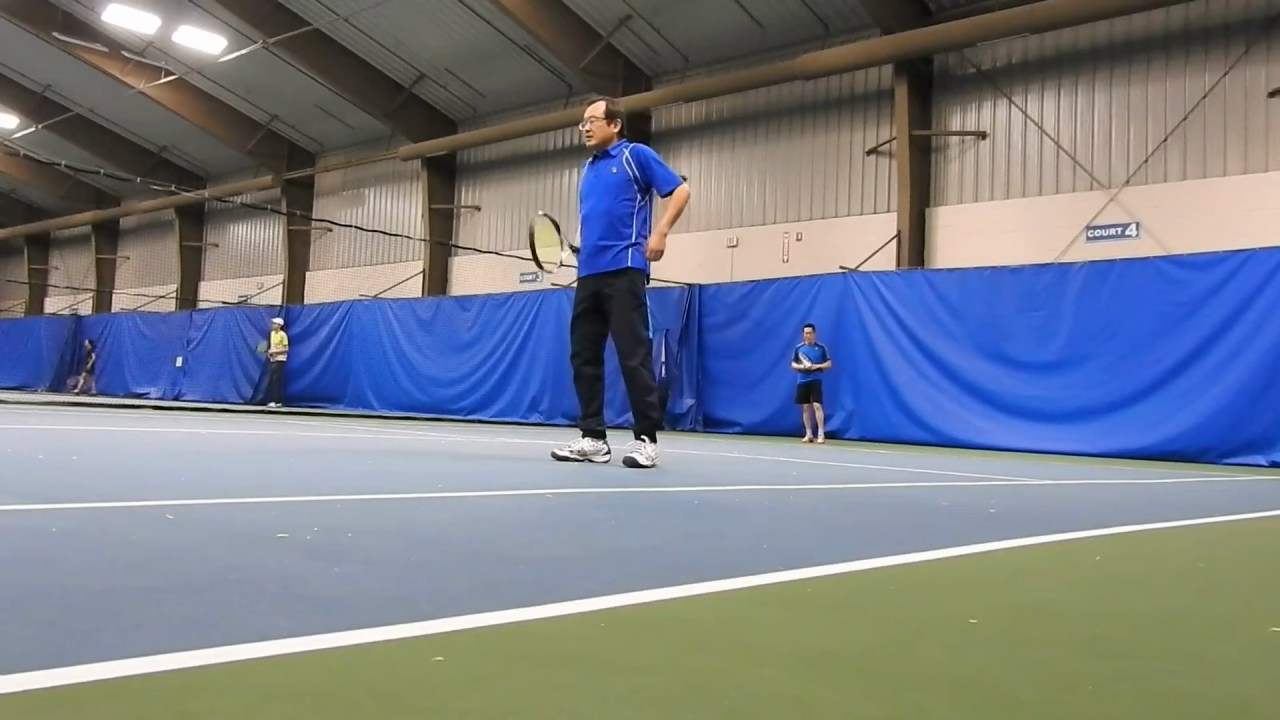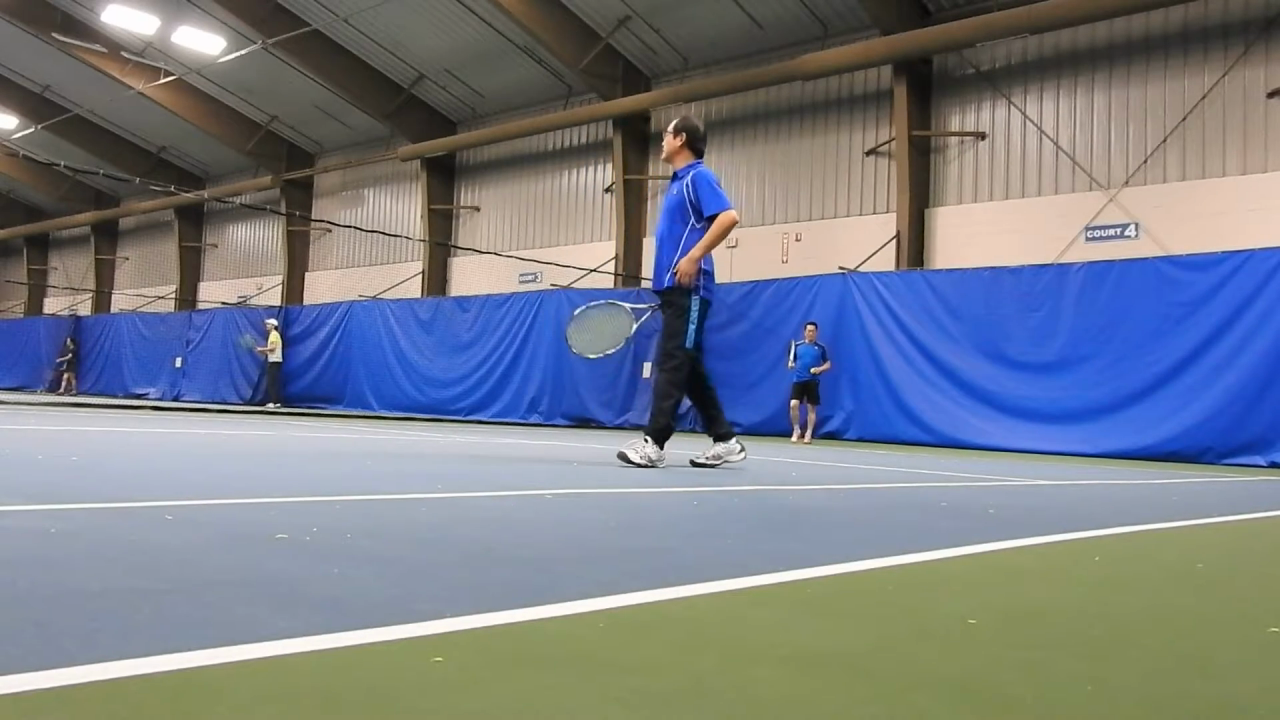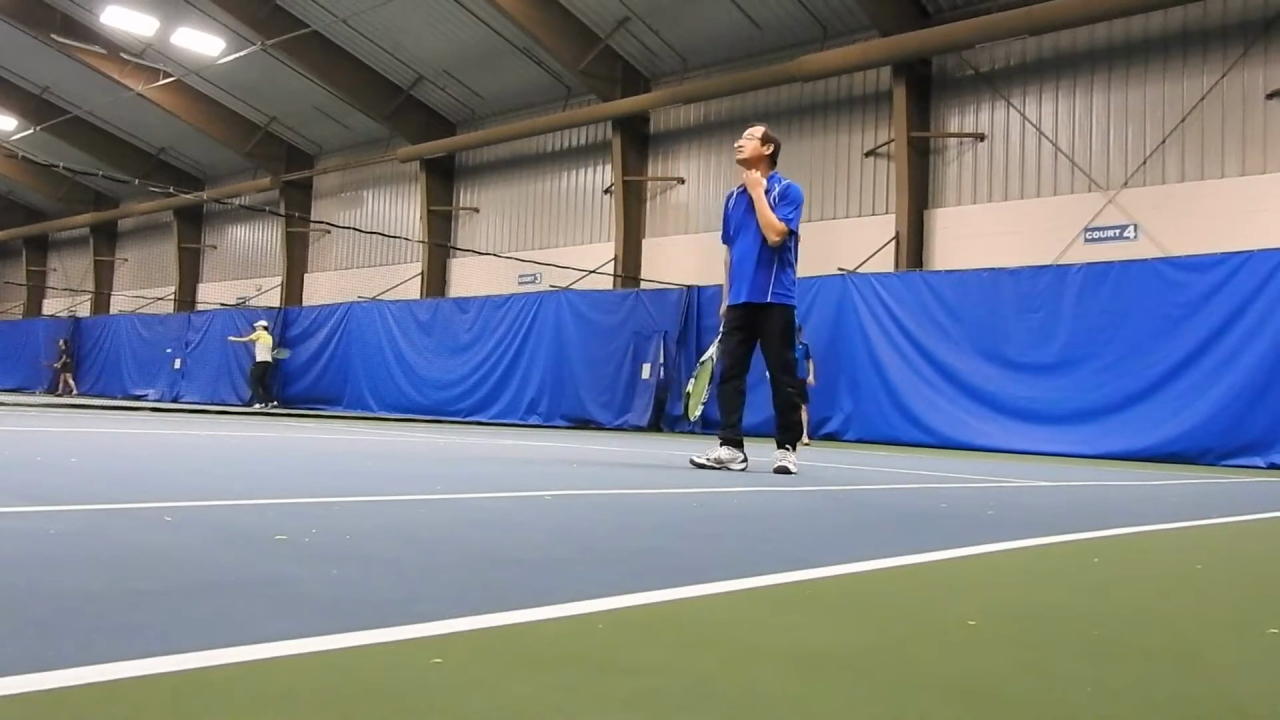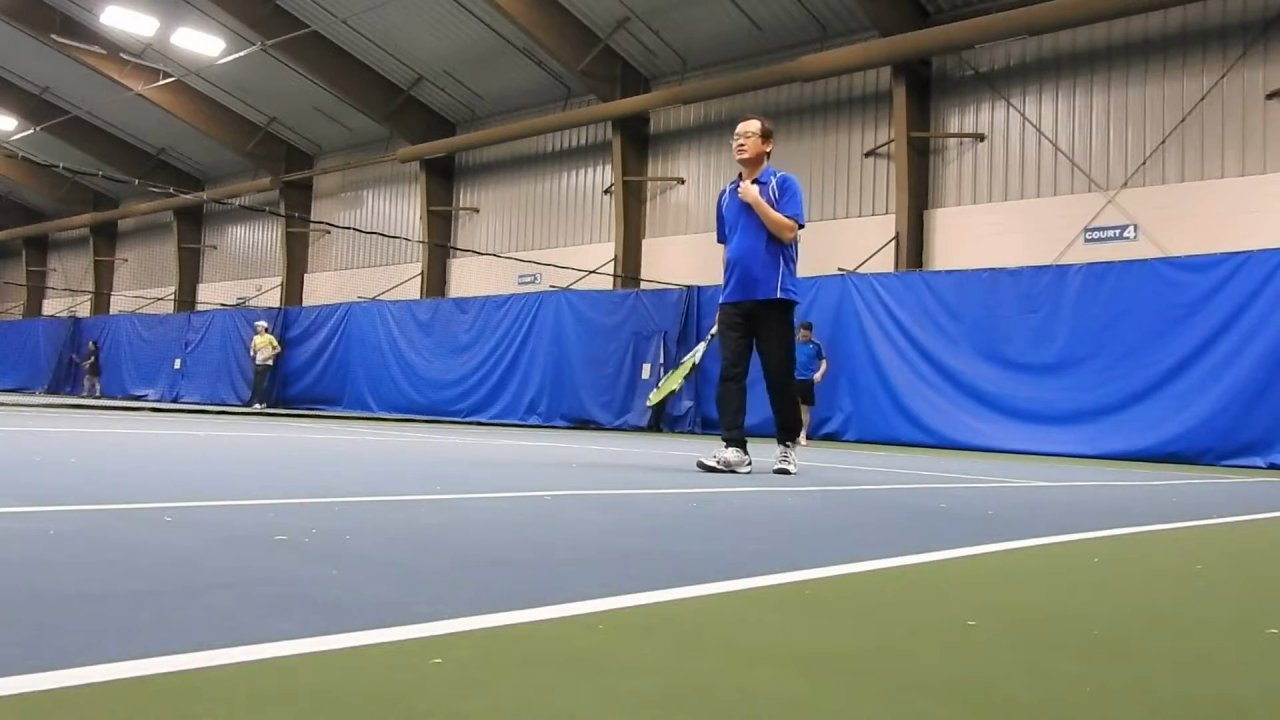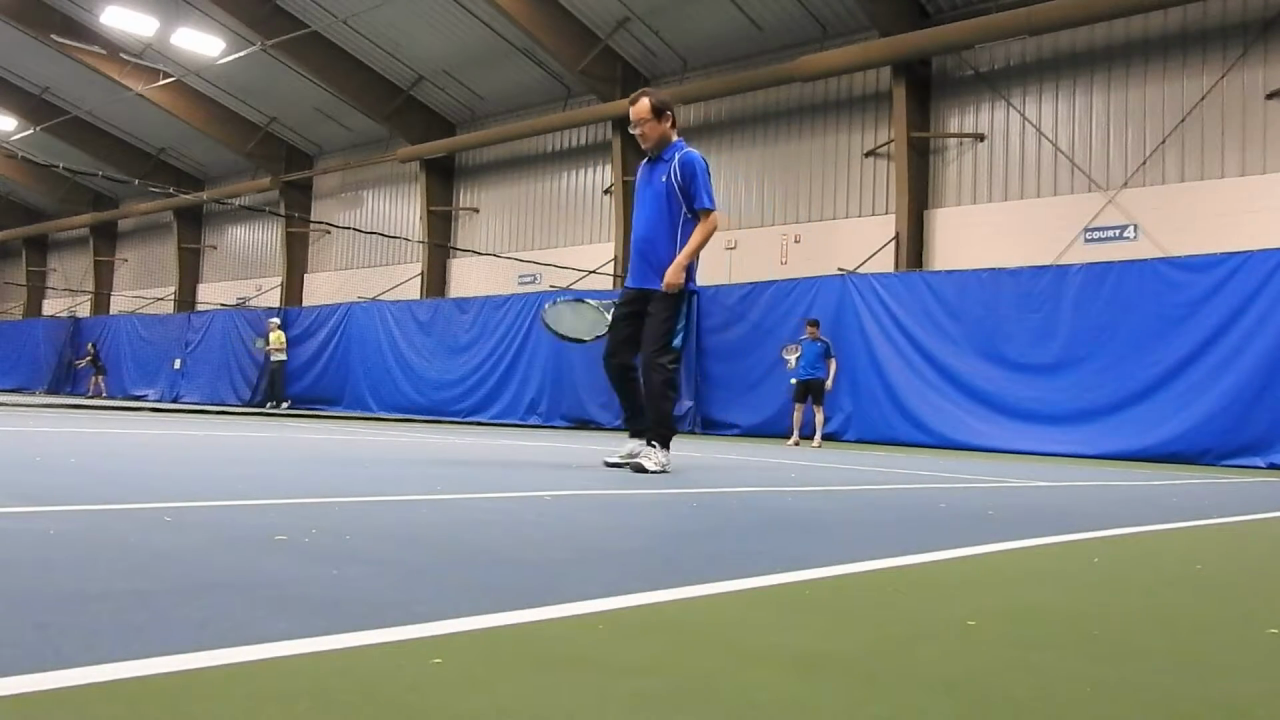
dt=1s
person 1, frame 1
left shoulder: (637, 155)
right shoulder: (589, 167)
left elbow: (680, 191)
left wrist: (661, 232)
right wrist: (583, 247)
left hip: (625, 269)
right hip: (589, 272)
left knee: (632, 354)
right knee: (584, 355)
left ankle: (647, 439)
right ankle: (592, 437)
person 1, frame 2
left shoulder: (700, 176)
right shoulder: (677, 182)
left elbow: (729, 217)
left wrist: (692, 259)
left hip: (689, 290)
right hip: (675, 288)
left knee: (671, 364)
right knee: (687, 367)
left ankle: (653, 442)
right ankle: (726, 441)
person 1, frame 3
left shoulder: (787, 190)
right shoulder: (733, 197)
left elbow: (776, 235)
left wrist: (758, 192)
right wrist: (726, 297)
left hip: (775, 300)
right hip: (739, 300)
left knee: (782, 376)
right knee: (730, 374)
left ankle: (786, 448)
right ankle: (731, 447)
person 1, frame 4
left shoulder: (784, 184)
right shoulder: (727, 194)
left elbow: (789, 232)
left wrist: (755, 200)
right wrist: (723, 295)
left hip: (772, 295)
right hip: (733, 298)
left knee: (778, 372)
right knee: (730, 372)
left ankle: (787, 444)
right ankle: (735, 449)
person 1, frame 5
left shoulder: (689, 162)
right shoulder: (644, 167)
left elbow: (708, 221)
left wrist: (680, 265)
left hip: (670, 284)
right hip: (638, 282)
left knee: (658, 363)
right knee: (616, 356)
left ankle: (659, 445)
right ankle: (642, 437)
